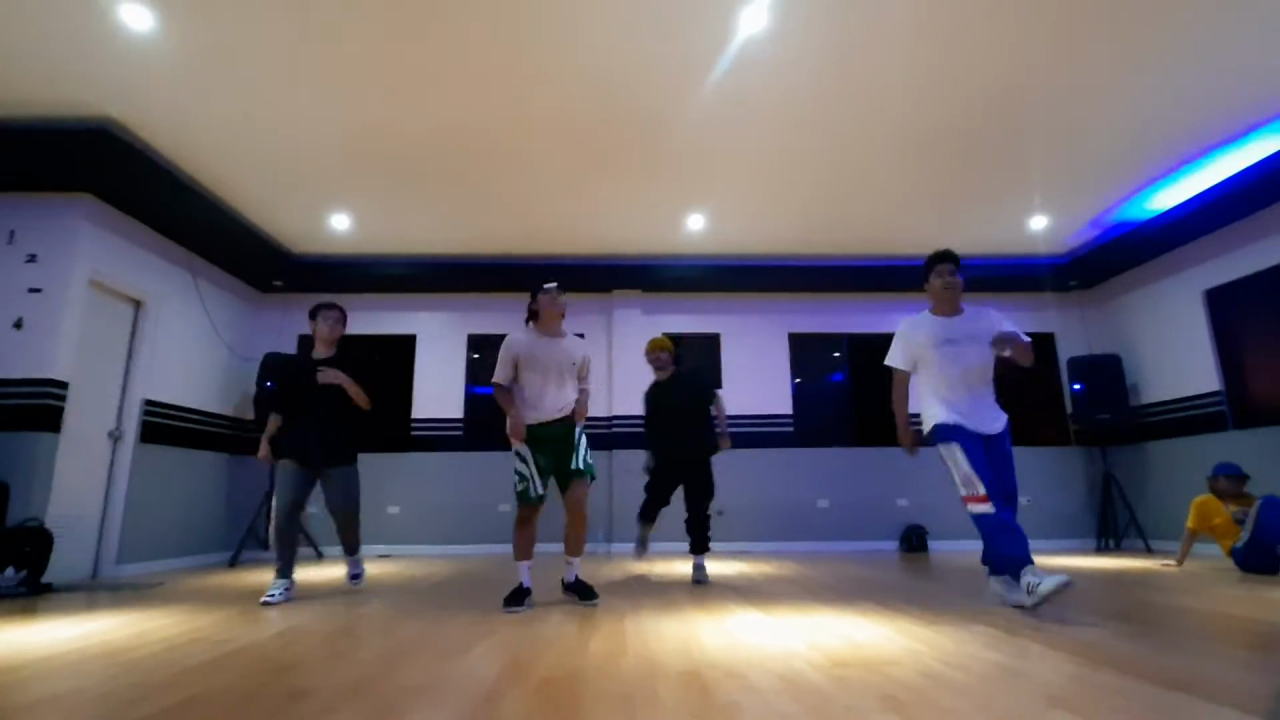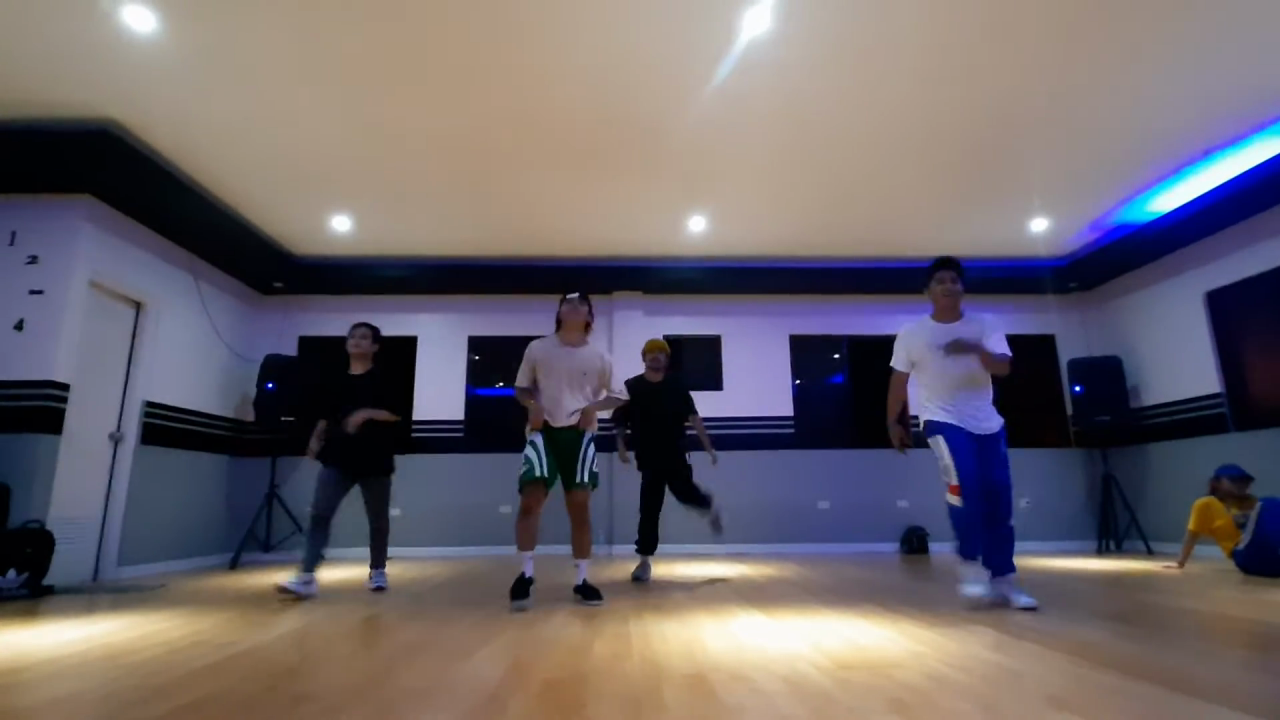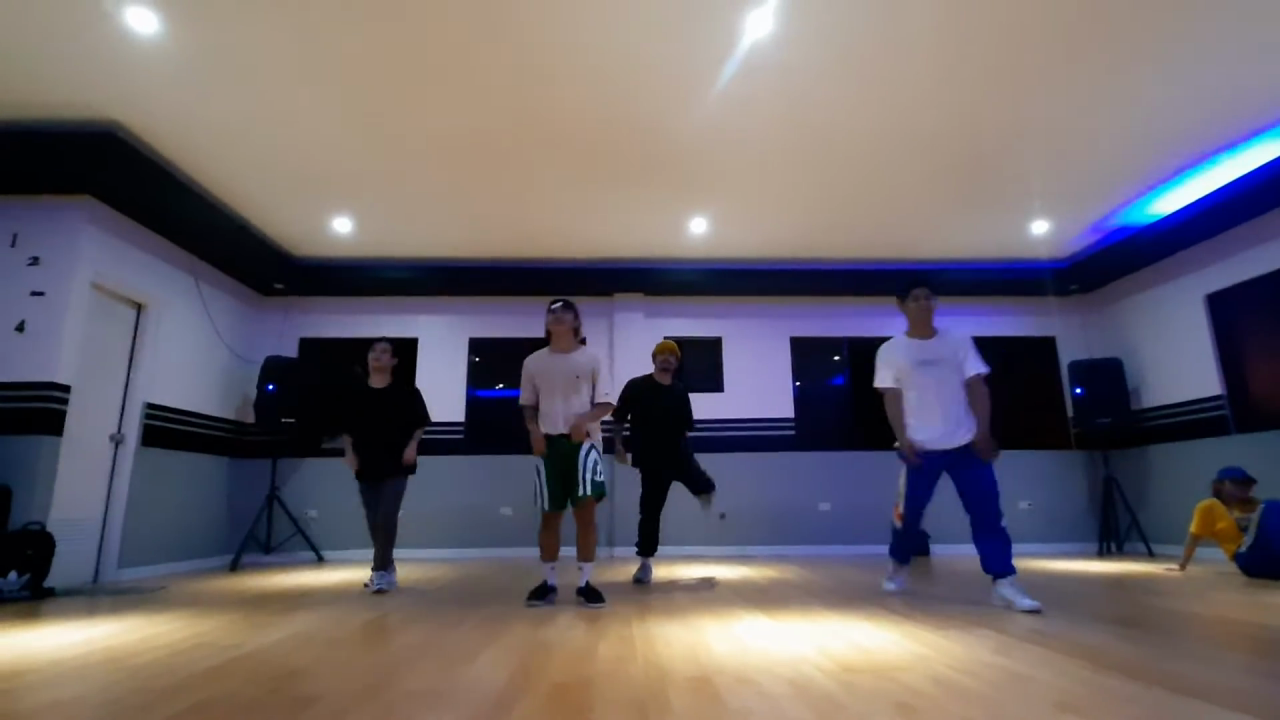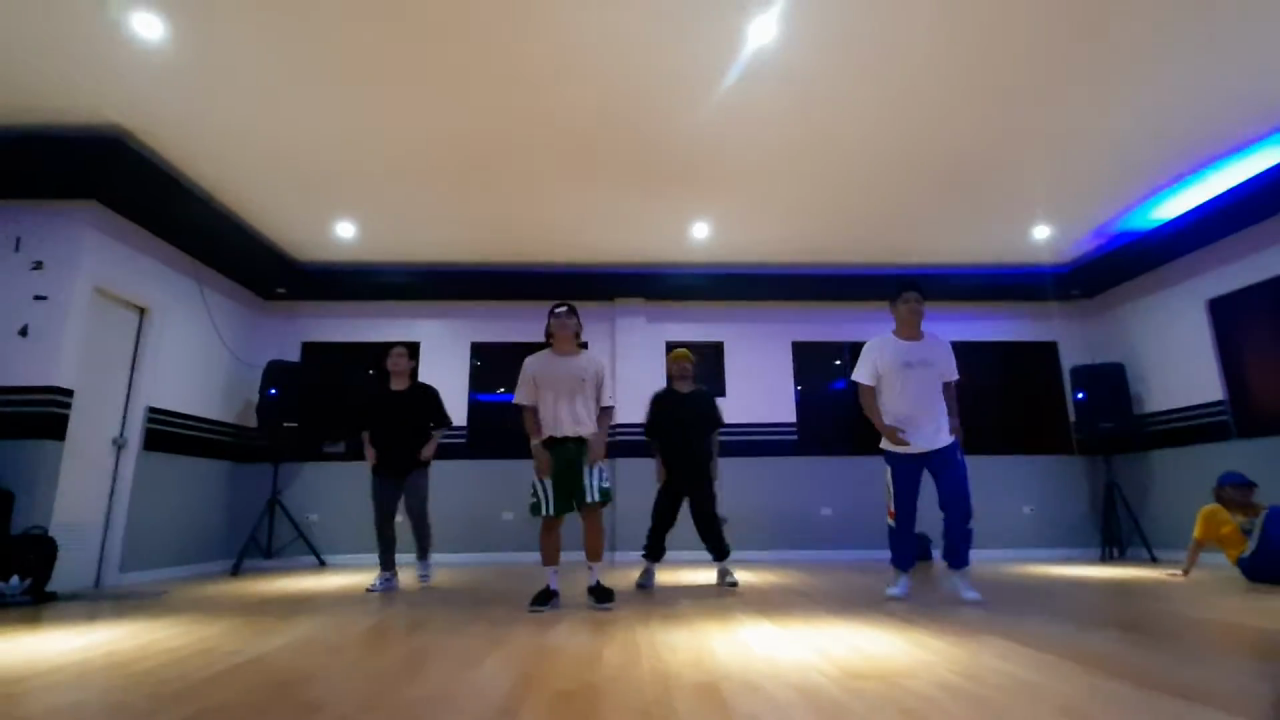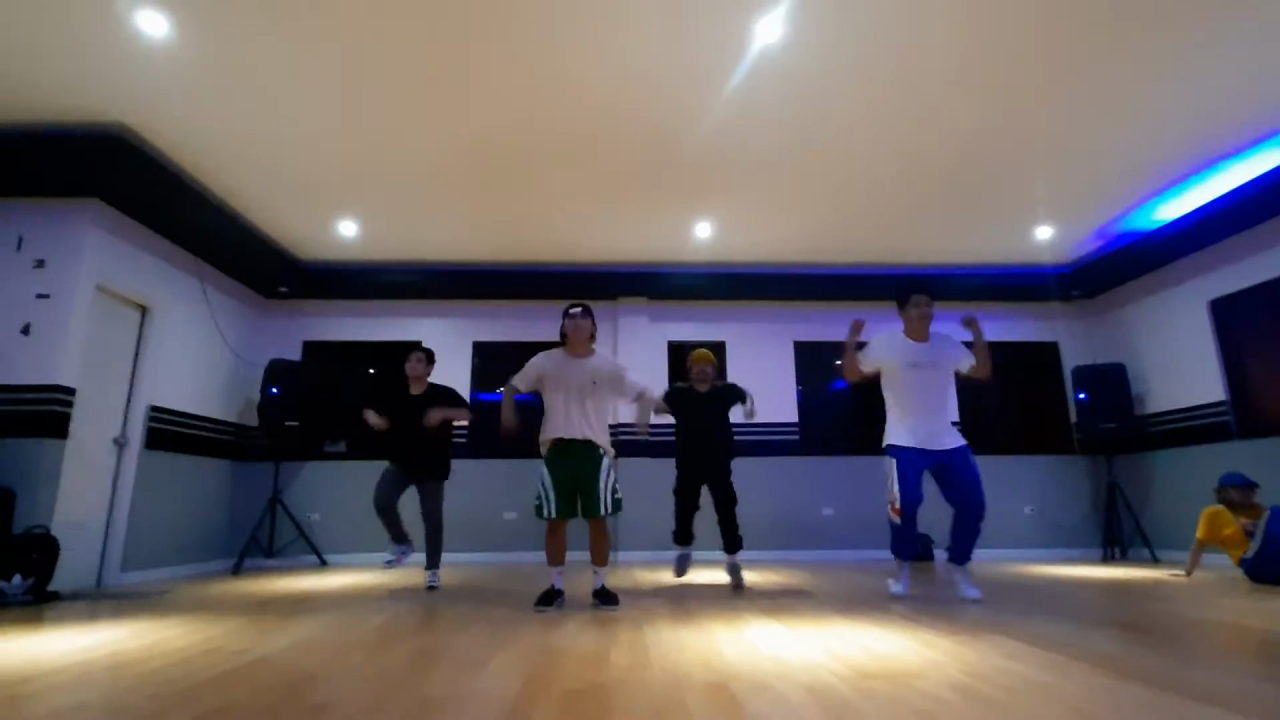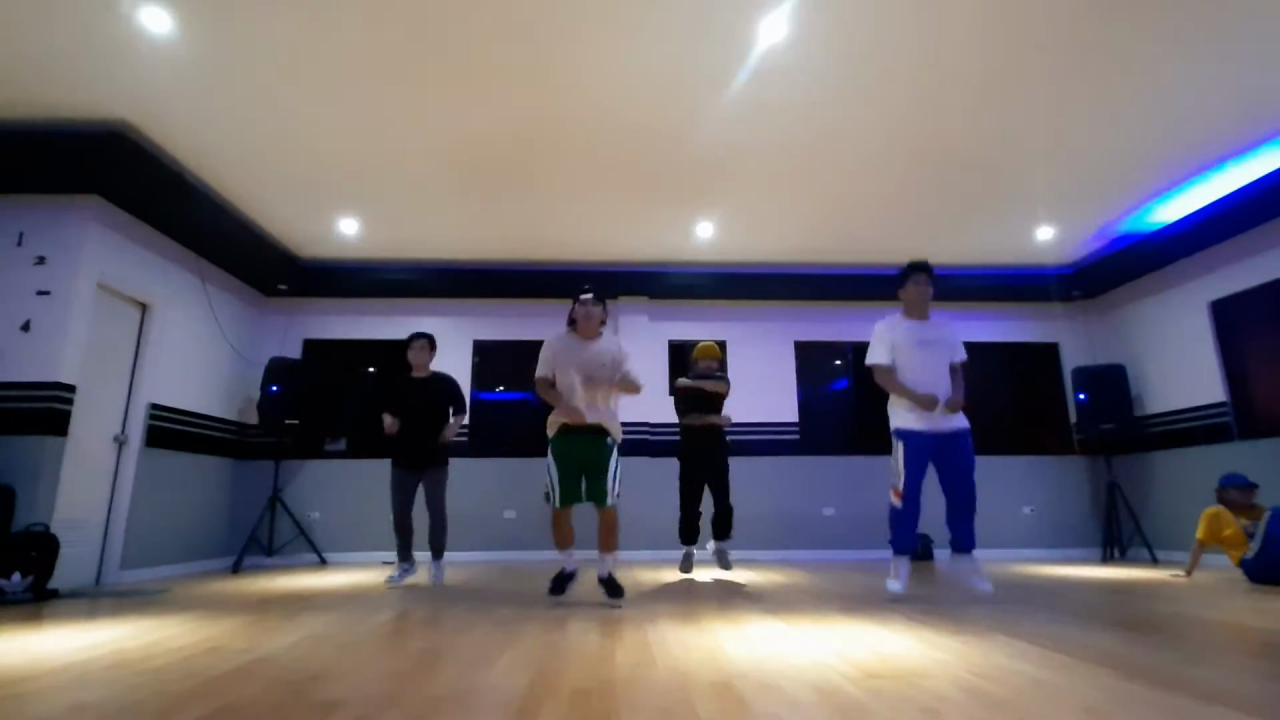
dt=0.3s
person 1, frame 1
left shoulder: (988, 320)
right shoulder: (911, 329)
left elbow: (1026, 357)
right elbow: (900, 380)
left wrist: (1014, 341)
right wrist: (902, 426)
left hip: (991, 421)
right hip: (948, 424)
left knee: (1004, 497)
right knee: (982, 493)
left ankle: (1002, 575)
right ankle: (1026, 573)
person 1, frame 2
left shoulder: (984, 326)
right shoulder: (912, 333)
left elbow: (1002, 367)
right elbow: (899, 379)
left wrist: (975, 350)
right wrist: (893, 421)
left hip: (986, 425)
right hip: (942, 422)
left knee: (998, 499)
right knee: (964, 483)
left ankle: (1002, 577)
right ankle: (970, 566)
person 1, frame 3
left shoulder: (959, 343)
right shoulder: (890, 350)
left elbow: (977, 386)
right elbow: (891, 398)
left wrist: (983, 430)
right wrist: (903, 437)
left hip: (964, 440)
right hip: (920, 444)
left knee: (986, 509)
right knee: (909, 511)
left ankle: (1004, 582)
right ankle: (898, 566)
person 1, frame 4
left shoulder: (940, 345)
right shoulder: (877, 347)
left elbow: (950, 387)
right elbow: (865, 393)
left wrist: (954, 423)
right wrist: (883, 426)
left hip: (942, 441)
right hip: (900, 444)
left knee: (958, 507)
right knee: (901, 512)
left ankle: (959, 573)
right ankle: (902, 574)
person 1, frame 5
left shoulder: (948, 345)
right shoulder: (884, 345)
left elbow: (982, 371)
right elbow: (851, 374)
left wrist: (978, 336)
right wrist: (852, 342)
left hip: (947, 442)
right hip: (904, 442)
left knee: (972, 505)
right knee: (906, 503)
left ankle: (959, 567)
right ankle: (903, 567)
person 1, frame 6
left shoulder: (946, 328)
right shoulder: (887, 328)
left elbow: (957, 370)
right elbow: (882, 374)
left wrist: (958, 397)
right wrist: (915, 398)
left hip: (952, 423)
right hip: (910, 423)
left knee: (963, 492)
right knee: (906, 492)
left ankle: (963, 558)
right ankle: (900, 562)
person 2, frame 1
left shoulder: (578, 347)
right shoulder: (516, 342)
right elbow: (500, 385)
left wrist: (583, 400)
right wrist: (513, 415)
left hip: (568, 428)
right hip: (530, 431)
left knee: (577, 504)
right knee: (528, 509)
left ankle: (572, 578)
right ankle: (524, 583)
person 2, frame 2
left shoulder: (598, 357)
right shoulder: (537, 349)
left elbow: (618, 396)
right elbow: (522, 387)
left wrist: (595, 406)
right wrist: (532, 405)
left hip: (579, 435)
right hip: (543, 431)
left knee: (578, 504)
right knee: (531, 498)
left ankle: (581, 580)
right ankle: (526, 573)
person 2, frame 3
left shoulder: (591, 359)
right shoulder: (533, 362)
left elbow: (605, 403)
right elbow: (527, 405)
left wrist: (585, 419)
right wrist: (533, 429)
left hip: (583, 442)
right hip: (547, 443)
left knee: (585, 511)
right knee: (550, 517)
left ankle: (584, 582)
right ankle: (549, 582)
person 2, frame 4
left shoulder: (594, 364)
right shoulder: (534, 364)
left elbow: (606, 407)
right elbow: (528, 409)
left wrist: (600, 439)
right wrist: (537, 444)
left hip: (586, 446)
right hip: (550, 447)
left knee: (593, 515)
right knee: (550, 520)
left ankle: (595, 583)
right ankle: (551, 587)
person 2, frame 5
left shoulder: (608, 365)
right shoulder: (545, 361)
left elbow: (638, 393)
right elbow: (514, 385)
left wrist: (646, 405)
right wrist: (507, 405)
left hip: (595, 449)
right hip: (557, 448)
left knee: (598, 521)
right knee: (555, 521)
left ankle: (600, 586)
right ankle: (556, 586)
person 2, frame 6
left shoulder: (613, 347)
right shoulder: (556, 344)
left elbow: (633, 387)
right elbow: (541, 384)
left wrist: (610, 382)
right wrist: (563, 405)
left hip: (602, 434)
right hip: (565, 433)
left knee: (607, 508)
right knee: (561, 508)
left ankle: (606, 571)
right ankle: (567, 568)
person 3, frame 1
left shoulder: (349, 366)
right shoulder: (295, 366)
left elbow: (365, 404)
right elbow: (280, 408)
left wrist: (343, 380)
right wrist: (266, 439)
left hip: (337, 453)
right hip: (296, 451)
left knee: (345, 511)
right knee: (285, 511)
left ankle: (353, 558)
right ankle: (283, 579)
person 3, frame 2
left shoulder: (383, 380)
right shoulder: (337, 382)
left elbow: (395, 415)
right elbow: (326, 415)
left wrist: (365, 414)
right wrist: (316, 437)
left hip: (373, 460)
right hip: (336, 459)
left knee: (378, 518)
right knee: (320, 511)
left ankle: (378, 570)
right ankle: (306, 576)
person 3, frame 3
left shoulder: (406, 392)
right shoulder: (358, 396)
left elbow: (421, 424)
right elbow: (348, 430)
left wrist: (413, 445)
right wrist: (349, 452)
left hip: (396, 466)
right hip: (367, 467)
left knee: (386, 517)
right knee: (374, 521)
left ankle: (383, 570)
right ankle: (385, 566)
person 3, frame 4
left shoulder: (425, 393)
right shoulder: (377, 396)
left elbow: (441, 424)
right elbow: (367, 427)
left wrist: (432, 445)
right wrist: (368, 447)
left hip: (415, 465)
right hip: (384, 466)
left knee: (417, 513)
right knee: (383, 519)
left ankle: (423, 560)
right ankle: (387, 574)
person 3, frame 5
left shoulder: (443, 394)
right shoulder: (395, 397)
left elbow: (467, 413)
right elbow: (370, 412)
left wrist: (443, 413)
right wrist: (373, 418)
left hip: (432, 466)
right hip: (400, 463)
left knee: (432, 519)
right knee: (381, 500)
left ankle: (432, 570)
right ankle: (402, 544)
person 3, frame 6
left shoulder: (445, 383)
right shoulder: (398, 385)
left elbow: (460, 410)
right elbow: (387, 411)
left wrist: (455, 425)
right wrist: (387, 419)
left hip: (434, 460)
right hip: (403, 459)
left knee: (437, 511)
right knee: (400, 512)
left ankle: (437, 561)
right ankle: (405, 561)
person 4, frame 1
left shoulder: (690, 379)
right shoulder: (652, 393)
left elbow: (714, 400)
right elbow: (651, 428)
left wrist: (723, 432)
right wrist: (650, 456)
left hip: (697, 453)
right hip: (668, 456)
left knee: (698, 508)
right knee: (654, 497)
left ankle: (698, 561)
right ankle: (644, 529)
person 4, frame 2
left shoulder: (676, 387)
right shoulder: (631, 387)
left elbow: (692, 417)
right elbow: (619, 421)
left wrist: (708, 445)
right wrist: (621, 445)
left hip: (674, 451)
right hip: (649, 455)
left knee: (685, 492)
right knee: (649, 508)
left ankle: (710, 509)
right ankle: (644, 560)
person 4, frame 3
left shoulder: (680, 392)
right shoulder: (637, 386)
left elbow: (686, 426)
right elbow: (619, 417)
left wrist: (688, 448)
right wrist: (618, 445)
left hip: (678, 452)
right hip: (651, 458)
left knee: (703, 485)
right knee: (650, 509)
left ankle: (703, 491)
right ankle: (645, 562)
person 4, frame 4
left shoulder: (705, 398)
right shoulder: (661, 400)
left elbow: (713, 431)
right elbow: (653, 435)
left wrist: (713, 460)
right wrist: (660, 464)
left hip: (700, 469)
right hip: (673, 470)
left knee: (707, 518)
right knee: (661, 519)
left ankle: (722, 567)
right ankle: (649, 568)
person 4, frame 5
left shoulder: (724, 391)
right shoulder: (679, 393)
left elbow: (744, 395)
right elbow: (660, 406)
left wrist: (749, 404)
right wrist: (660, 406)
left hip: (718, 462)
right hip: (688, 462)
left knee: (727, 510)
right knee: (684, 508)
left ankle: (732, 562)
right ankle: (684, 551)
person 4, frame 6
left shoulder: (719, 379)
right shoulder: (683, 385)
left elbow: (723, 388)
right elbow: (685, 417)
left wrist: (692, 383)
right wrist: (713, 418)
left hip: (716, 452)
right hip: (691, 453)
left knee: (722, 502)
right knee: (689, 505)
left ankle: (721, 546)
right ankle: (688, 551)
